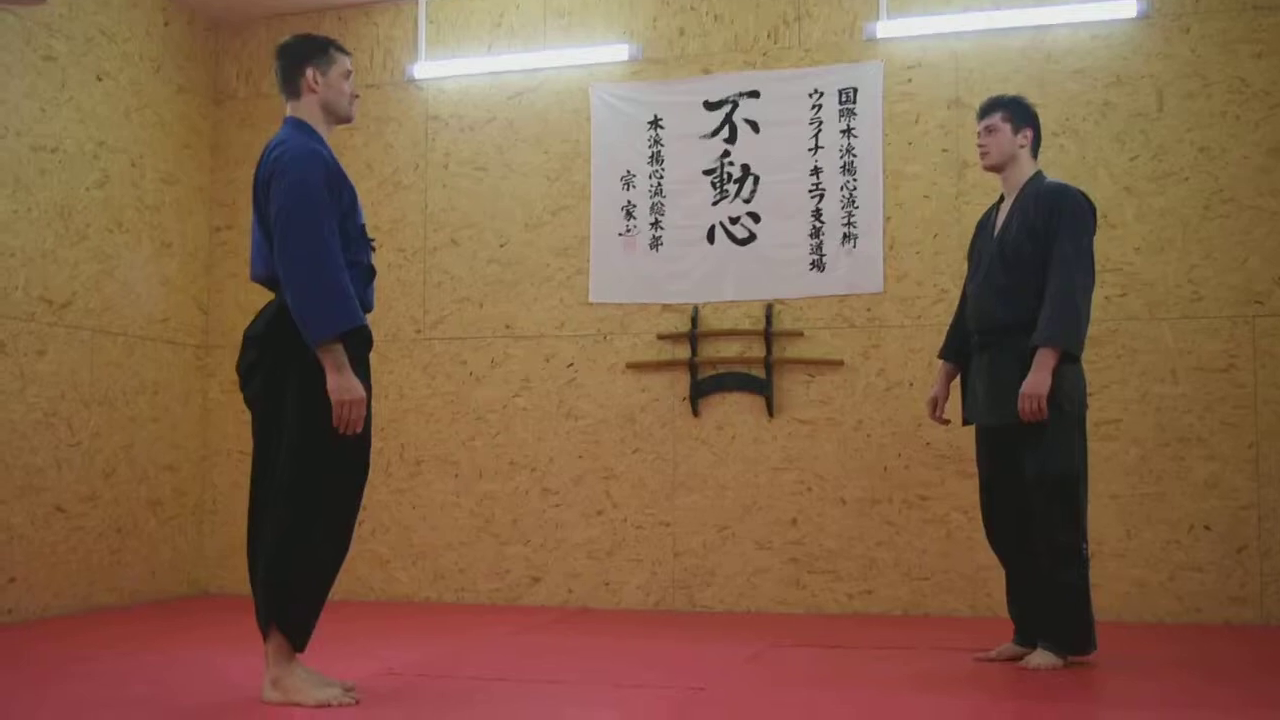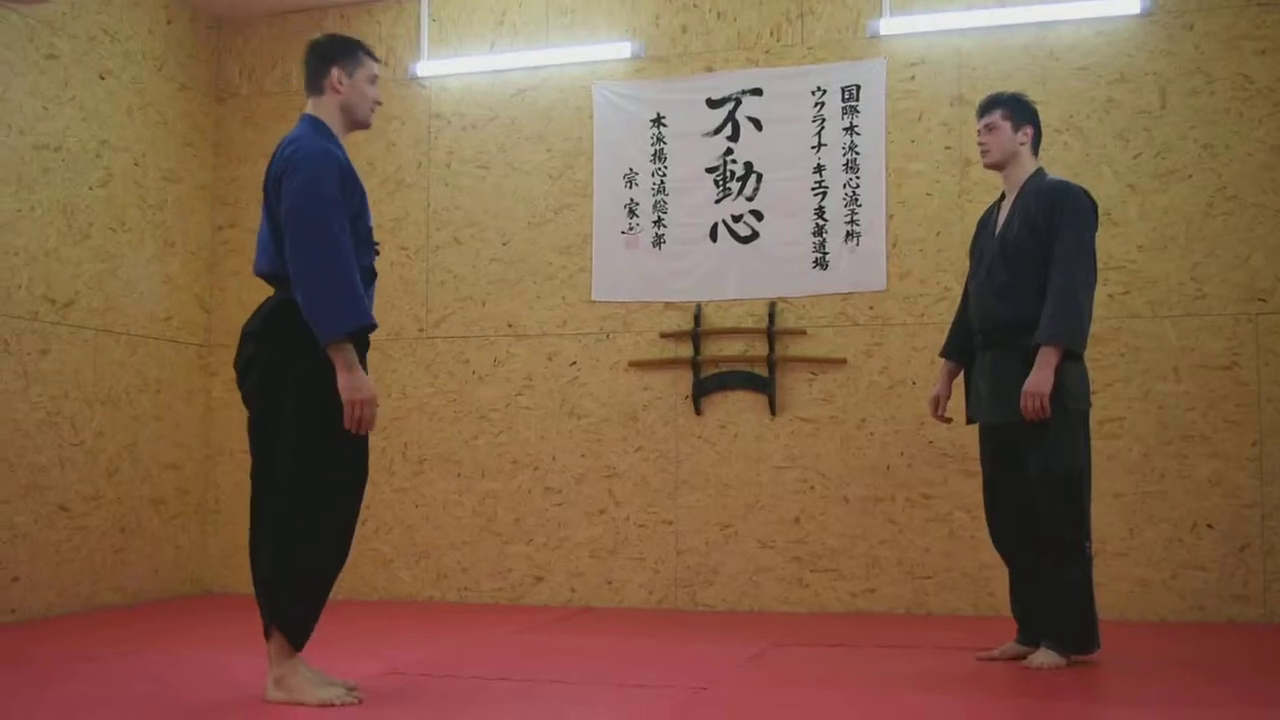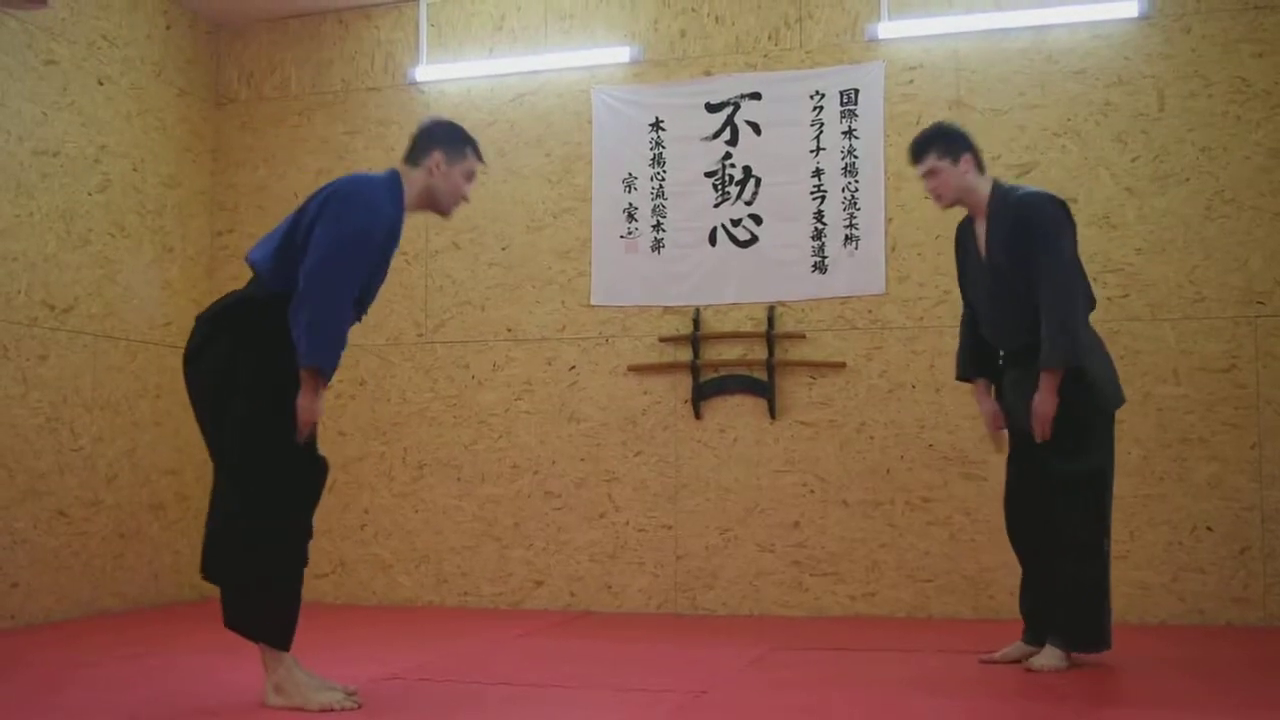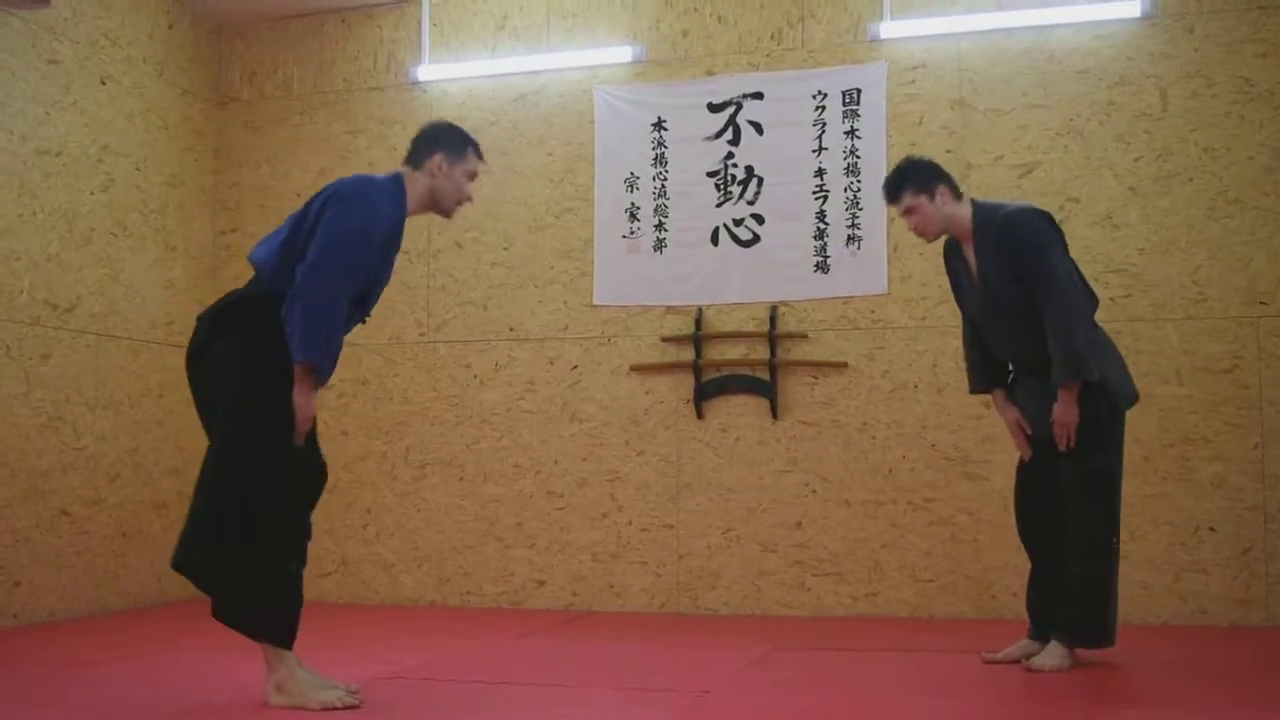
dt=0.5s
person 1, frame 1
left shoulder: (301, 156)
right shoulder: (300, 157)
right elbow: (309, 273)
right wrist: (339, 367)
left hip: (305, 353)
right hip: (311, 355)
left knee: (299, 506)
right knee: (306, 506)
left ankle: (285, 663)
right ankle: (282, 671)
person 1, frame 2
left shoulder: (312, 152)
right shoulder: (314, 154)
right elbow: (319, 269)
left wrist: (342, 361)
right wrist: (348, 365)
left hip: (294, 349)
right hip: (302, 353)
left knee: (304, 504)
right knee: (307, 505)
left ankle: (287, 662)
right ankle: (284, 670)
person 1, frame 3
left shoulder: (371, 202)
right shoulder: (369, 201)
right elbow: (321, 297)
left wrist: (306, 382)
right wrist: (312, 388)
left hip: (255, 349)
right hip: (244, 349)
left knee: (279, 501)
right knee: (268, 503)
left ankle: (283, 667)
right ankle: (281, 676)
person 1, frame 4
left shoulder: (378, 208)
right shoulder: (367, 202)
right elbow: (317, 293)
left wrist: (301, 383)
right wrist: (304, 385)
left hip: (264, 351)
right hip: (248, 350)
left knee: (283, 502)
right knee: (268, 503)
left ankle: (285, 663)
right ankle: (282, 675)
person 2, frame 1
left shoulder: (1061, 202)
right shoulder: (989, 221)
left elbow: (1069, 292)
left wrist: (1042, 369)
right wrist: (946, 374)
left hip: (1041, 383)
right hip: (993, 387)
left knee: (1052, 512)
right knee: (1005, 514)
left ankle: (1063, 637)
right ankle: (1029, 630)
person 2, frame 2
left shoulder: (1062, 199)
right shoulder: (991, 218)
left elbow: (1071, 289)
left wrist: (1044, 366)
right wrist: (948, 373)
left hip: (1045, 380)
right hip: (997, 383)
left knee: (1057, 512)
right knee: (1010, 514)
left ankle: (1066, 636)
right ankle: (1033, 630)
person 2, frame 3
left shoulder: (1035, 211)
right shoulder: (966, 234)
left elbow: (1062, 302)
right elbow: (976, 317)
left wrist: (1049, 386)
right wrist: (984, 392)
left hip: (1073, 384)
right hip: (1020, 386)
left knee: (1076, 513)
right knee: (1026, 513)
left ankle: (1070, 636)
right ankle: (1039, 630)
person 2, frame 4
left shoulder: (1020, 227)
right shoulder: (955, 254)
left elbow: (1066, 314)
right elbow: (978, 333)
left wrist: (1068, 397)
right wrist: (1004, 402)
left hip: (1084, 386)
right hip: (1035, 386)
left knee: (1086, 515)
right knee: (1037, 513)
left ankle: (1071, 635)
right ankle: (1044, 629)
